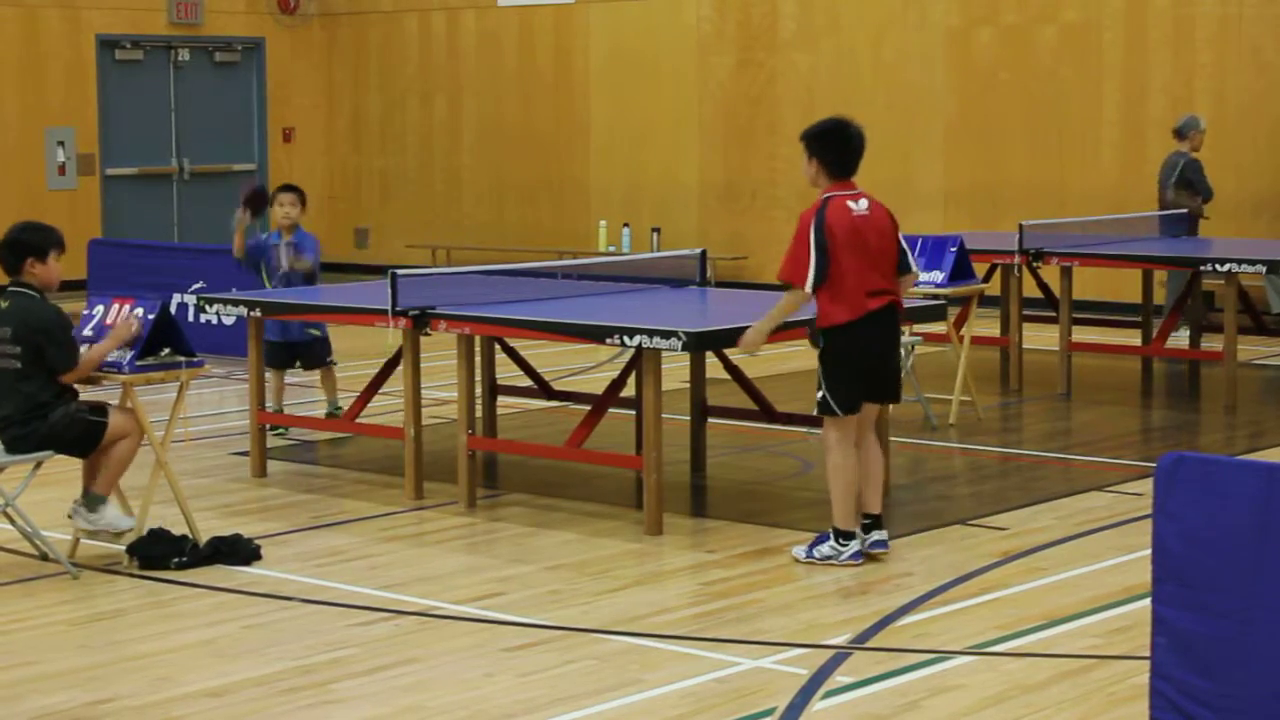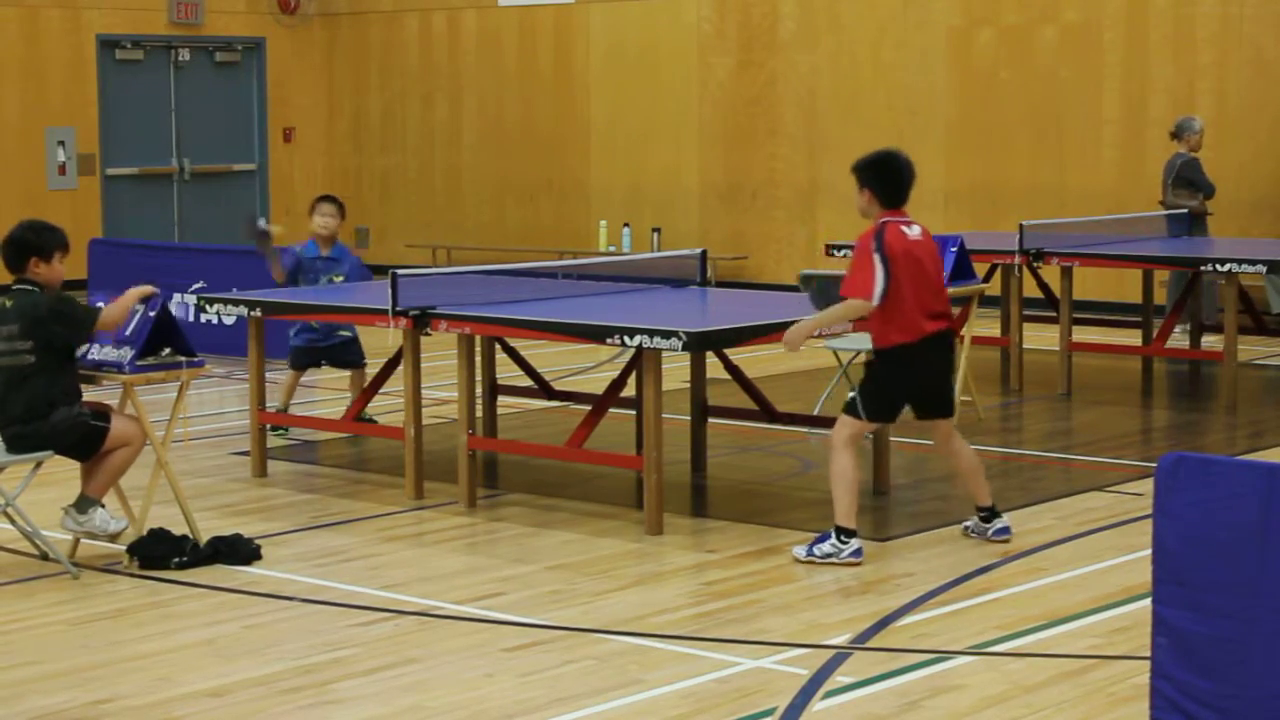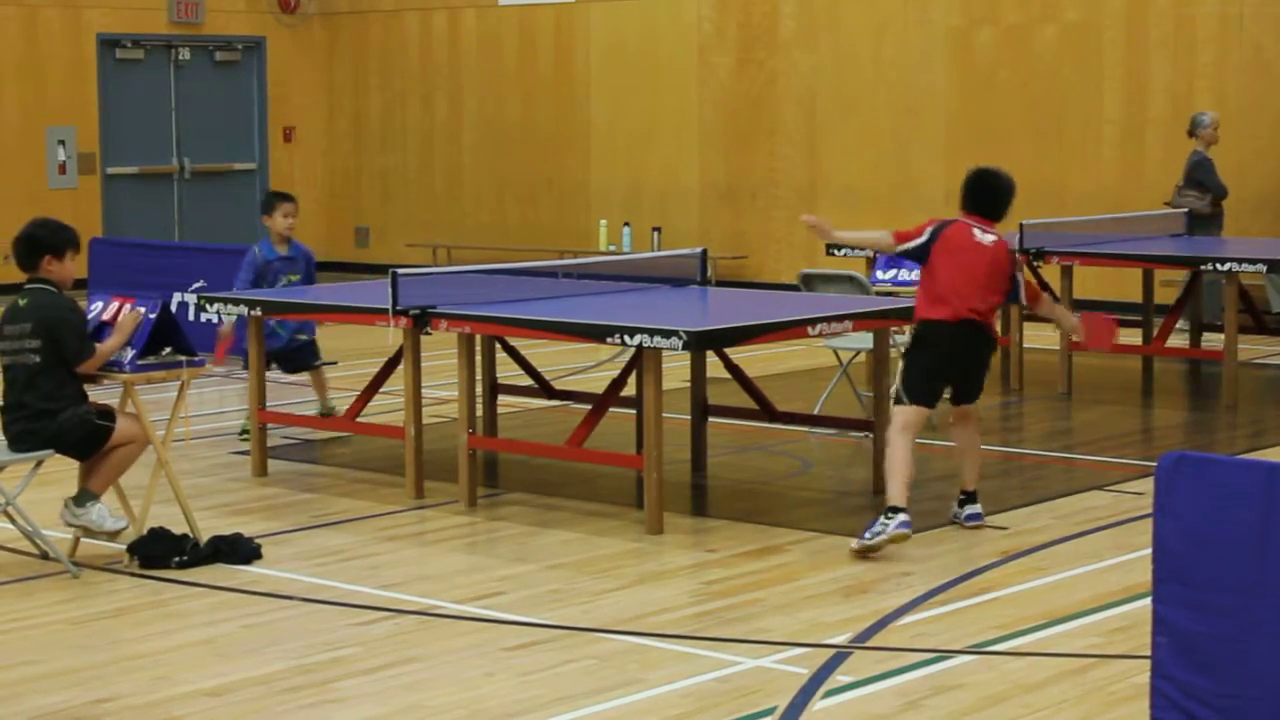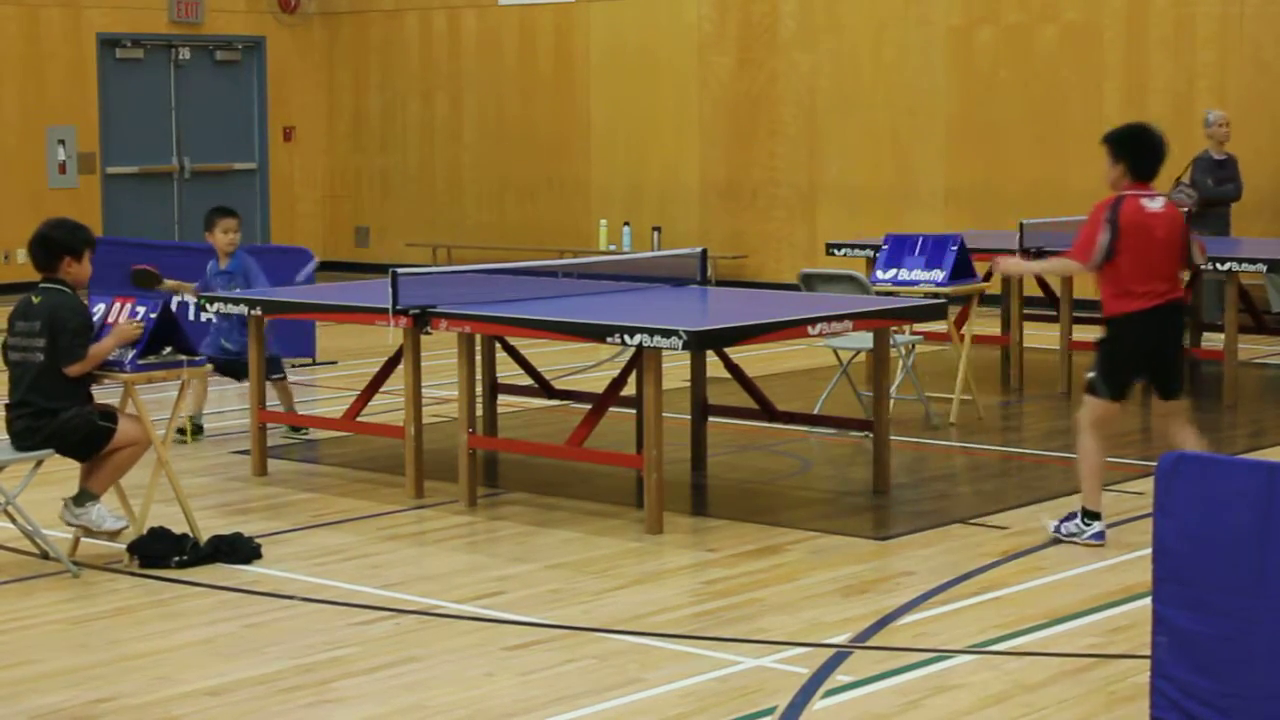
dt=0.7s
person 1, frame 1
left shoulder: (818, 217)
right shoulder: (878, 211)
left elbow: (801, 289)
right elbow: (907, 276)
left wrist: (762, 327)
left hip: (846, 334)
right hip: (884, 328)
left knee: (838, 436)
right knee: (865, 432)
left ankle: (844, 539)
right ankle: (873, 527)
person 1, frame 2
left shoulder: (875, 240)
right shoulder: (922, 237)
left elbow: (862, 303)
left wrist: (811, 325)
left hip: (900, 355)
right hip: (938, 347)
left knee: (843, 440)
right knee: (948, 435)
left ankle: (843, 539)
right ankle: (990, 517)
person 1, frame 3
left shoulder: (941, 231)
right shoulder: (1005, 252)
left elbow: (888, 242)
right elbow: (1034, 300)
left wrist: (835, 236)
right wrist: (1070, 320)
left hip: (935, 336)
right hip: (977, 341)
left knee: (901, 430)
right knee: (964, 416)
left ankle: (896, 514)
right ankle: (969, 502)
person 1, frame 4
left shoulder: (1110, 211)
right shoulder: (1173, 212)
left elbow: (1078, 264)
right elbow: (1194, 260)
left wrist: (1022, 266)
left hip: (1128, 327)
right hip: (1170, 321)
left knee: (1091, 423)
right knee: (1175, 418)
left ankle: (1089, 519)
person 2, frame 1
right shoulder: (44, 314)
right elbow: (70, 374)
left wrist: (68, 340)
right wrist: (112, 341)
right hip: (39, 425)
left knee: (103, 416)
right knee: (131, 424)
left ankle: (90, 503)
right ankle: (93, 508)
person 2, frame 2
right shoulder: (50, 305)
right elbow: (107, 320)
right wrist: (134, 294)
right hip: (44, 424)
left knee: (105, 416)
right knee: (134, 431)
left ankle: (88, 507)
right ankle: (84, 511)
person 2, frame 3
right shoulder: (60, 307)
right elbow: (85, 363)
left wrist: (89, 332)
right wrist: (120, 335)
right hip: (50, 422)
left knee: (104, 418)
right knee: (137, 431)
left ankle: (84, 506)
right ankle: (83, 503)
person 2, frame 4
right shoulder: (70, 307)
right elbow: (74, 366)
right wrist: (114, 340)
right hip: (53, 422)
left knee: (108, 418)
right knee: (139, 433)
left ankle: (84, 504)
right ankle: (83, 503)
person 3, frame 1
left shoulder: (308, 241)
right shoulder: (264, 242)
left elbow: (309, 266)
right elbow: (239, 253)
left wrist: (292, 260)
right wrist: (240, 227)
left hip: (307, 318)
right hip: (277, 319)
left knee: (325, 364)
right knee: (277, 368)
left ankle: (333, 410)
right ankle: (277, 413)
person 3, frame 2
left shoulder: (347, 256)
right shoulder: (298, 254)
right elbow: (280, 278)
right wrist: (273, 259)
left hip: (340, 325)
right hip: (307, 326)
left knee: (358, 366)
right knee: (296, 370)
left ankle: (356, 411)
right ankle: (281, 413)
person 3, frame 3
left shoulder: (303, 254)
right shoulder: (256, 255)
left elbow: (309, 289)
right elbow: (241, 291)
right wrist: (230, 321)
left hip: (297, 325)
right hip: (267, 325)
left knee: (314, 366)
left ankle: (326, 410)
right ankle: (254, 419)
person 3, frame 4
left shoulder: (247, 265)
right shoulder: (213, 268)
right elbow: (201, 291)
right wrist: (175, 285)
left hip: (250, 335)
right hip: (223, 335)
left knee: (278, 380)
right ankle: (193, 420)
person 4, frame 1
left shoulder: (1169, 160)
right shoulder: (1190, 163)
right elbow: (1207, 195)
left wrist: (1189, 198)
right wrist: (1194, 199)
left hip: (1170, 222)
right hip: (1182, 225)
left knee: (1179, 272)
right knee: (1180, 273)
person 4, frame 2
left shoulder: (1171, 163)
right shoulder: (1189, 163)
right elbow: (1209, 191)
left wrist: (1191, 195)
right wrist: (1197, 195)
left hip: (1175, 224)
right hip: (1191, 225)
left knee: (1179, 272)
right knee: (1207, 273)
left ankle: (1176, 320)
right ankle: (1205, 323)
person 4, frame 3
left shoulder: (1198, 160)
right shoulder: (1201, 162)
left elbow: (1213, 191)
right elbow: (1221, 192)
left wrist: (1206, 197)
right wrist: (1209, 197)
left hip: (1200, 224)
right hip: (1204, 225)
right knee: (1211, 273)
left ankle: (1183, 317)
right ankle: (1211, 324)
person 4, frame 4
left shoulder: (1231, 160)
right shoulder: (1201, 161)
left elbow: (1237, 191)
right elbow: (1207, 191)
left wrist: (1223, 189)
right wrist: (1222, 191)
left hip: (1220, 226)
right hip: (1203, 224)
left knee: (1220, 272)
right knee: (1207, 271)
left ankle: (1214, 321)
right ankle: (1208, 326)
